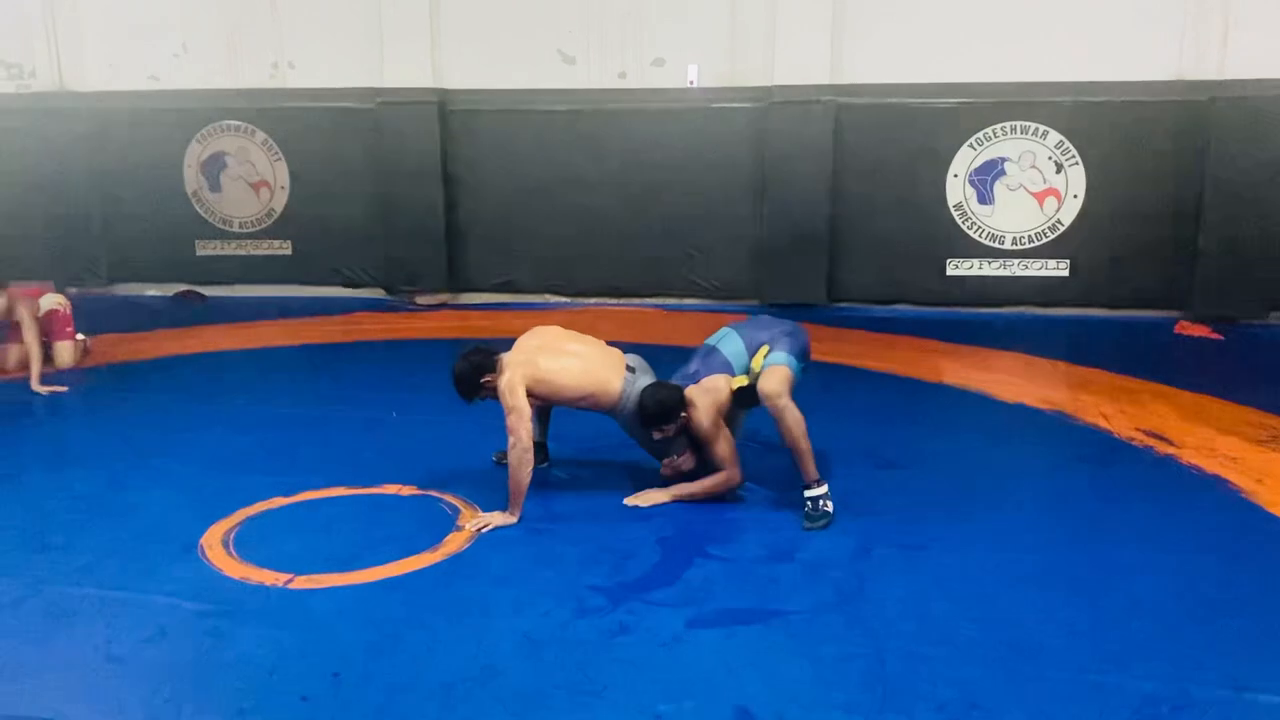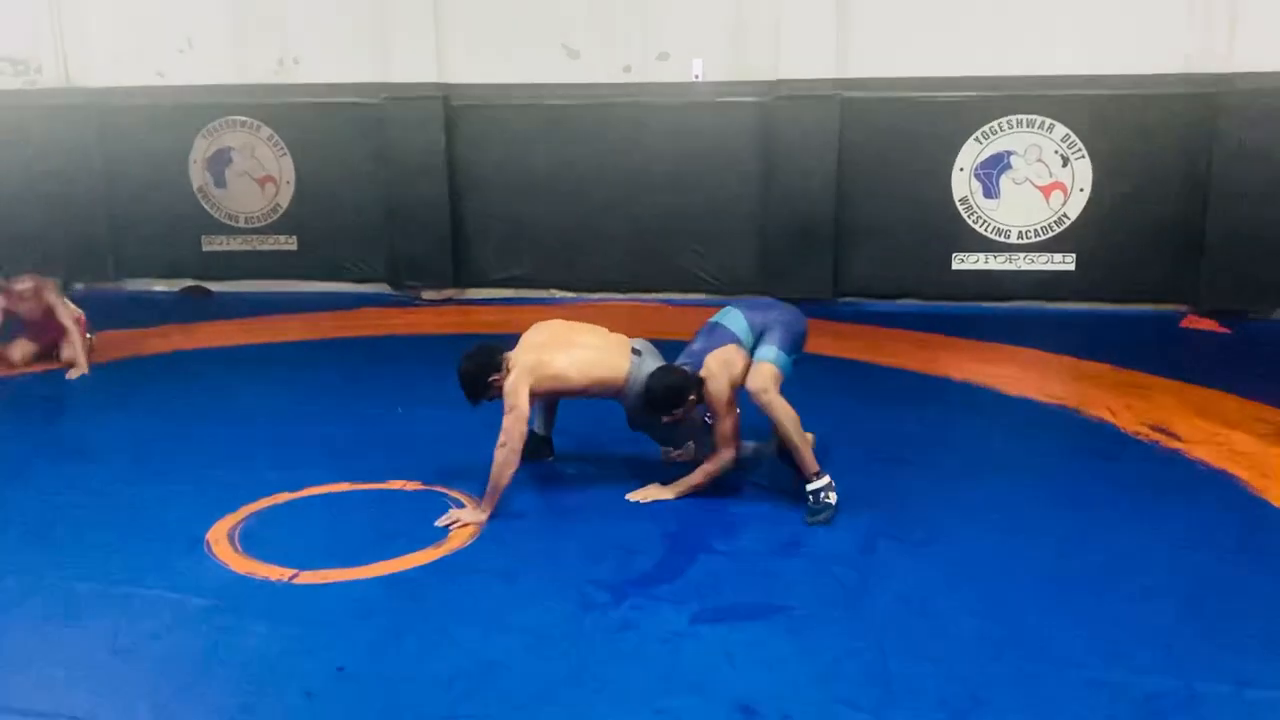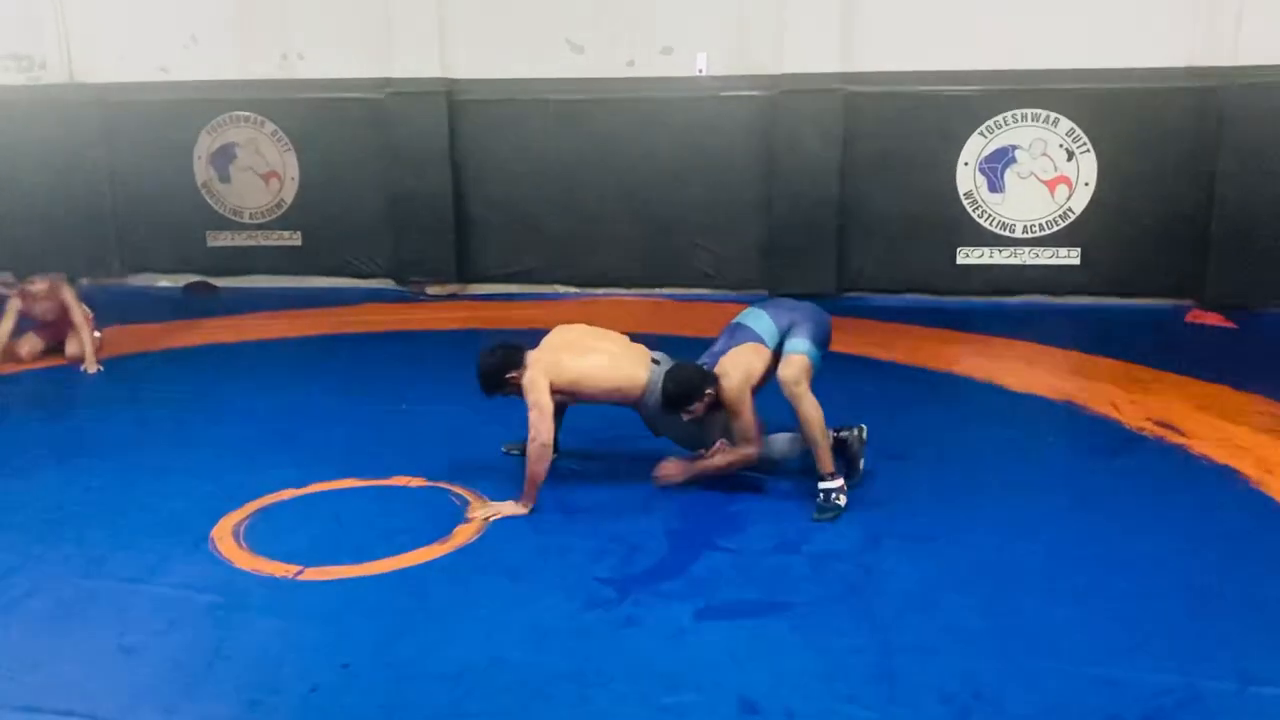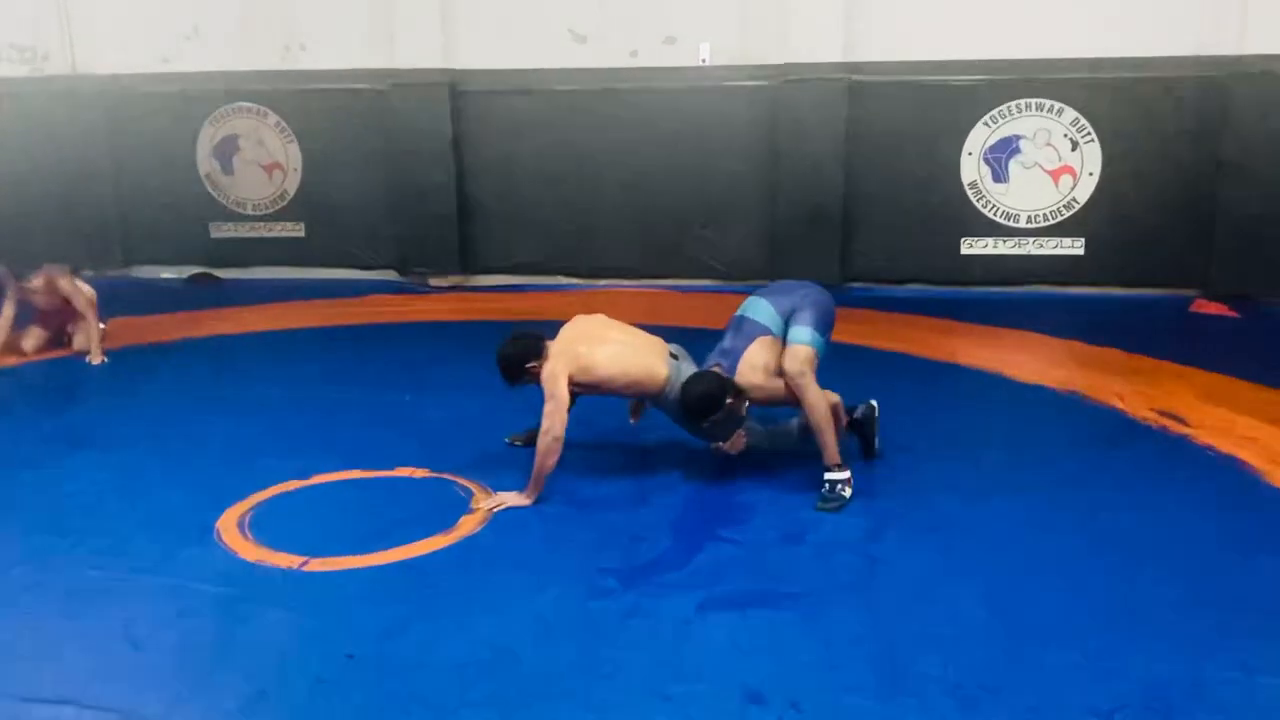
dt=0.3s
person 1, frame 1
left shoulder: (509, 381)
right shoulder: (533, 337)
left elbow: (519, 446)
left wrist: (511, 513)
left hip: (632, 398)
right hip: (631, 365)
left knee: (683, 462)
right ankle: (539, 451)
person 1, frame 2
left shoulder: (517, 378)
right shoulder: (536, 333)
left elbow: (509, 448)
left wrist: (483, 510)
left hip: (644, 379)
right hip: (639, 351)
left knee: (691, 451)
person 1, frame 3
left shoulder: (534, 377)
right shoulder: (558, 336)
left elbow: (540, 442)
left wrist: (525, 503)
left hip: (659, 392)
right hip: (656, 362)
left ankle: (834, 440)
person 1, frame 4
left shoulder: (554, 368)
right shoulder: (577, 326)
left elbow: (554, 435)
left wrist: (529, 494)
left hip: (677, 389)
right hip: (672, 354)
left knee: (751, 438)
person 2, frame 1
left shoulder: (703, 413)
right shoulder: (672, 399)
left elbow: (732, 475)
left wrist: (670, 493)
left hip: (784, 337)
left knee: (771, 391)
left ankle: (817, 489)
person 2, frame 2
left shoulder: (713, 384)
right shoulder: (677, 378)
left elbow: (728, 453)
left wrist: (673, 490)
left hip: (780, 319)
right hip: (745, 314)
left knee: (760, 388)
left ankle: (818, 481)
person 2, frame 3
left shoulder: (730, 385)
right shoulder: (697, 382)
left elbow: (751, 449)
left wrist: (690, 469)
left hip: (804, 319)
left knee: (791, 380)
left ankle: (832, 482)
person 2, frame 4
left shoulder: (754, 384)
right shoulder: (709, 376)
left elbow: (830, 400)
left hip: (808, 300)
right hip: (772, 298)
left knee: (797, 373)
left ankle: (837, 472)
